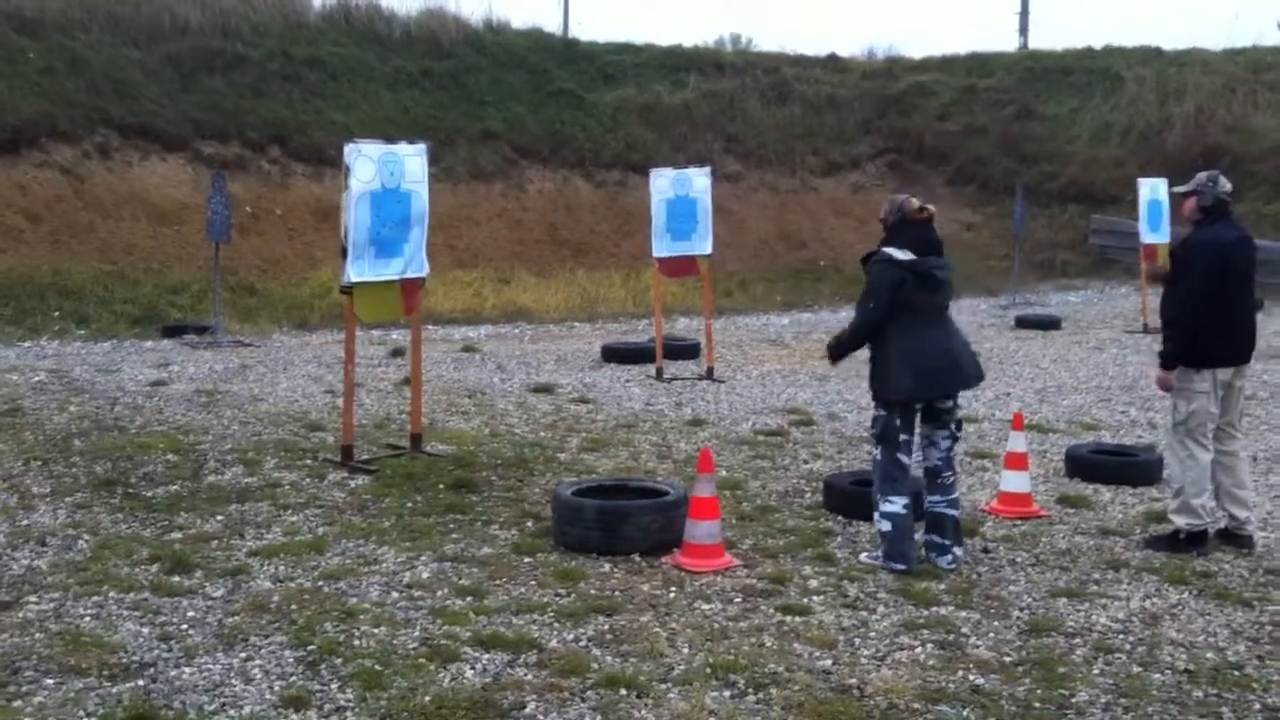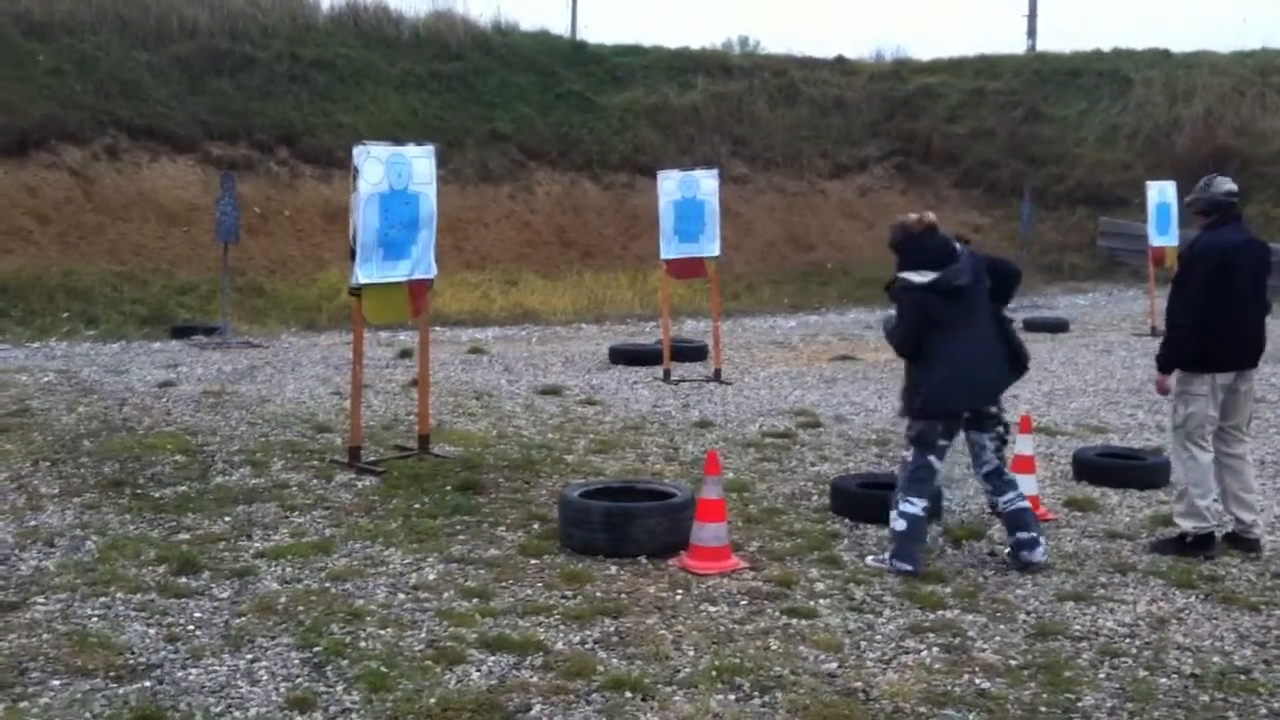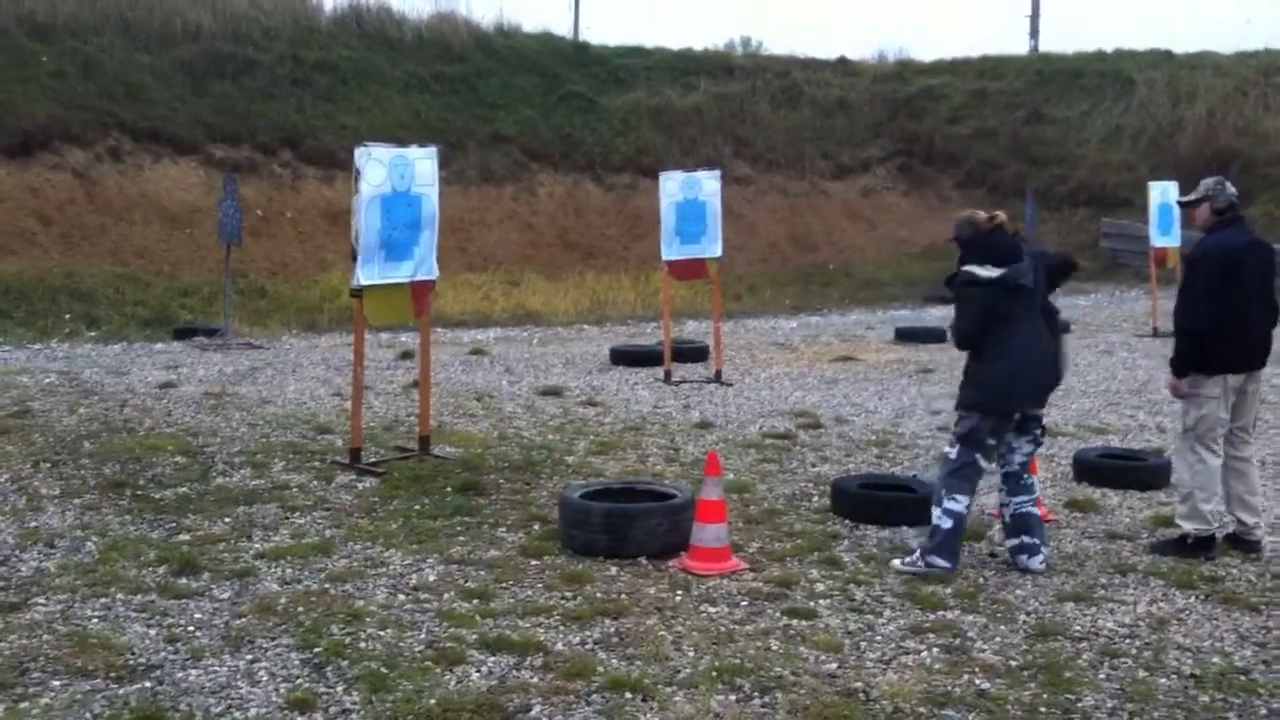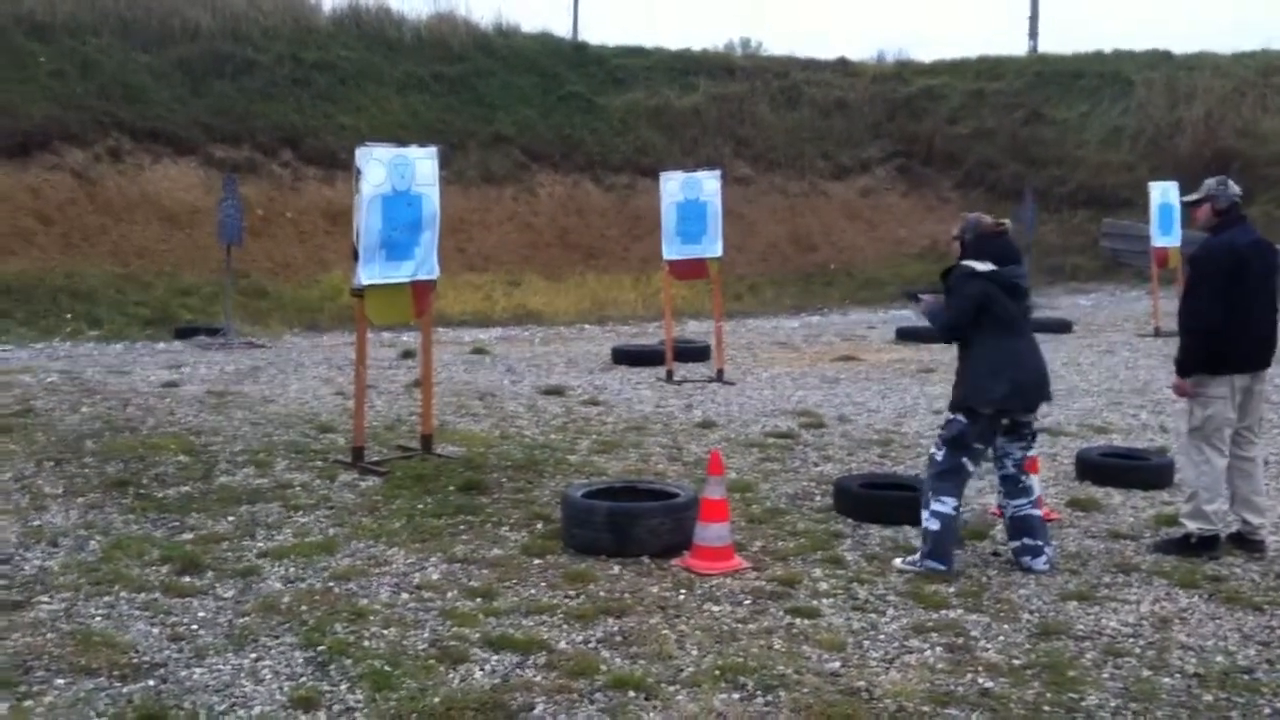
dt=0.5s
person 1, frame 1
left shoulder: (1201, 243)
right shoulder: (1238, 239)
left elbow: (1189, 309)
left wrist: (1168, 360)
right wrist: (1171, 278)
left hip: (1201, 358)
right hip: (1234, 354)
left knee: (1191, 441)
right knee: (1228, 438)
left ankle: (1191, 529)
right ankle: (1240, 526)
person 1, frame 2
left shoulder: (1204, 248)
right shoulder: (1256, 247)
left elbow: (1186, 313)
right elbow: (1258, 304)
left wrist: (1166, 364)
left hip: (1205, 362)
right hip: (1243, 359)
left knee: (1193, 444)
right knee: (1234, 443)
left ankle: (1197, 533)
right ankle: (1247, 530)
person 1, frame 3
left shoulder: (1210, 250)
right shoulder: (1261, 248)
left elbow: (1194, 316)
right elbow: (1269, 308)
left wrist: (1179, 367)
left hip: (1213, 365)
right hip: (1250, 362)
left knee: (1200, 447)
right knee: (1241, 445)
left ankle: (1198, 534)
right ankle: (1249, 531)
person 1, frame 4
left shoulder: (1215, 250)
left elbow: (1201, 317)
left wrist: (1185, 368)
left hip: (1219, 366)
left knee: (1206, 447)
right knee: (1247, 445)
left ankle: (1202, 533)
person 2, frame 1
left shoulder: (887, 263)
right shoulder: (938, 262)
left elbow: (867, 321)
left wrist: (836, 347)
left hip: (902, 375)
right hip: (946, 369)
left knee: (892, 464)
right knee: (940, 461)
left ankle: (896, 552)
right ankle: (945, 548)
person 2, frame 2
left shoulder: (912, 288)
right shoulder: (968, 261)
left elbow: (906, 347)
right elbow: (1010, 275)
left wrist: (892, 329)
left hip: (941, 390)
right hip: (985, 381)
left knee: (918, 471)
right knee: (993, 465)
left ankle: (903, 555)
right ankle: (1029, 546)
person 2, frame 3
left shoulder: (975, 283)
right shoulder: (1028, 263)
left elbow: (964, 338)
right elbow: (1065, 265)
left wrist: (959, 320)
left hip: (994, 387)
right hip: (1033, 382)
left knee: (960, 468)
right knee: (1017, 467)
left ankle: (937, 555)
right ankle: (1030, 552)
person 2, frame 4
left shoulder: (970, 278)
right shoulder: (1012, 277)
left elbow: (951, 329)
left wrist: (933, 308)
right wrist: (944, 307)
left hip: (990, 389)
right hip: (1028, 384)
left knee: (945, 469)
right knee: (1013, 469)
left ankle: (934, 556)
right ankle: (1035, 552)
